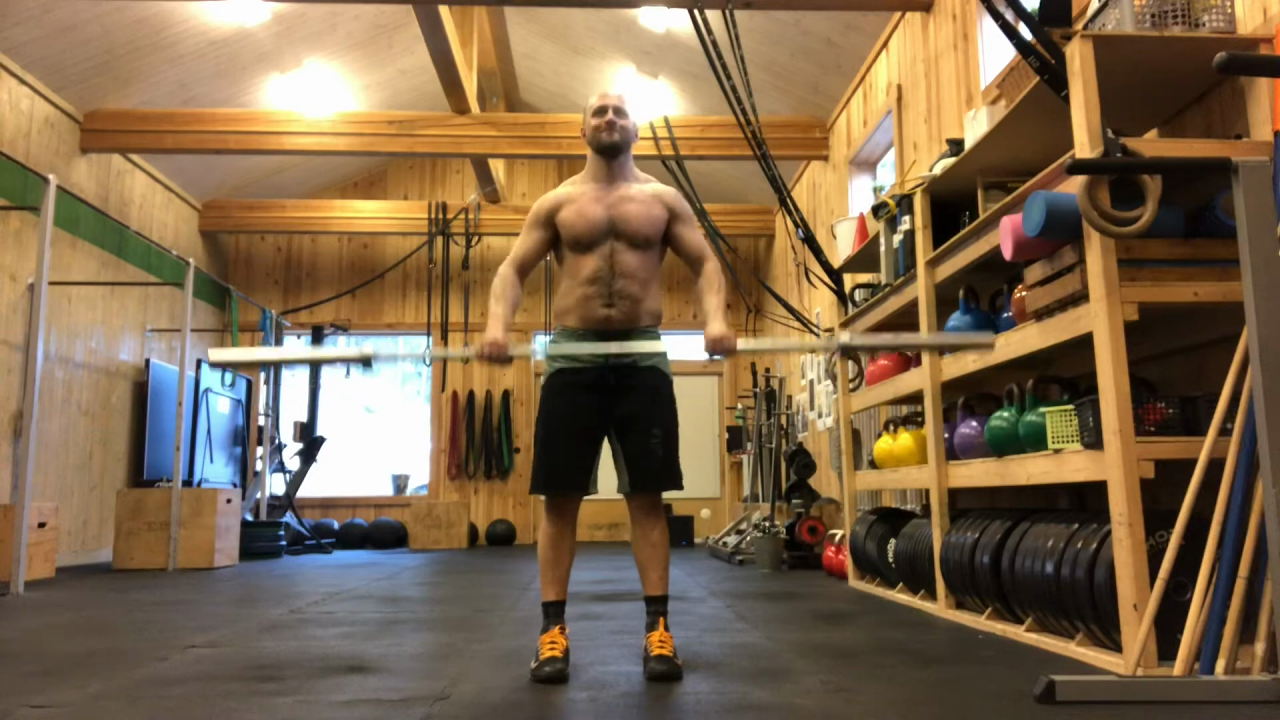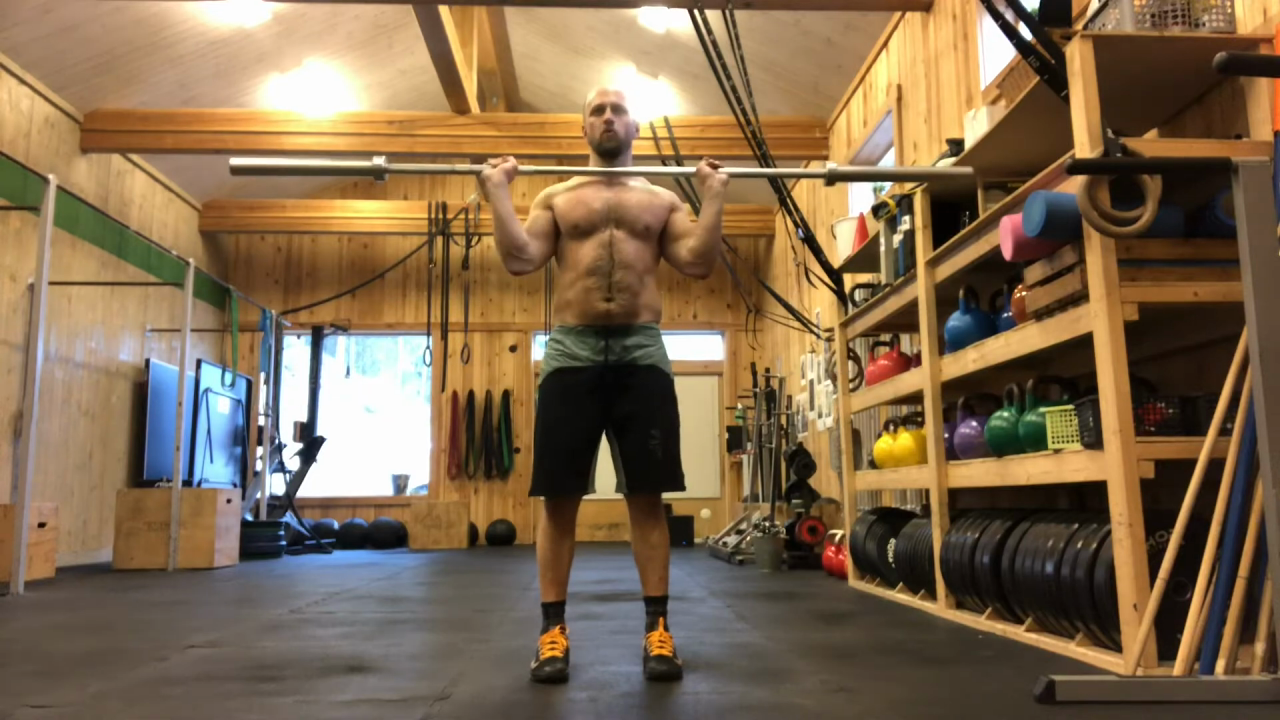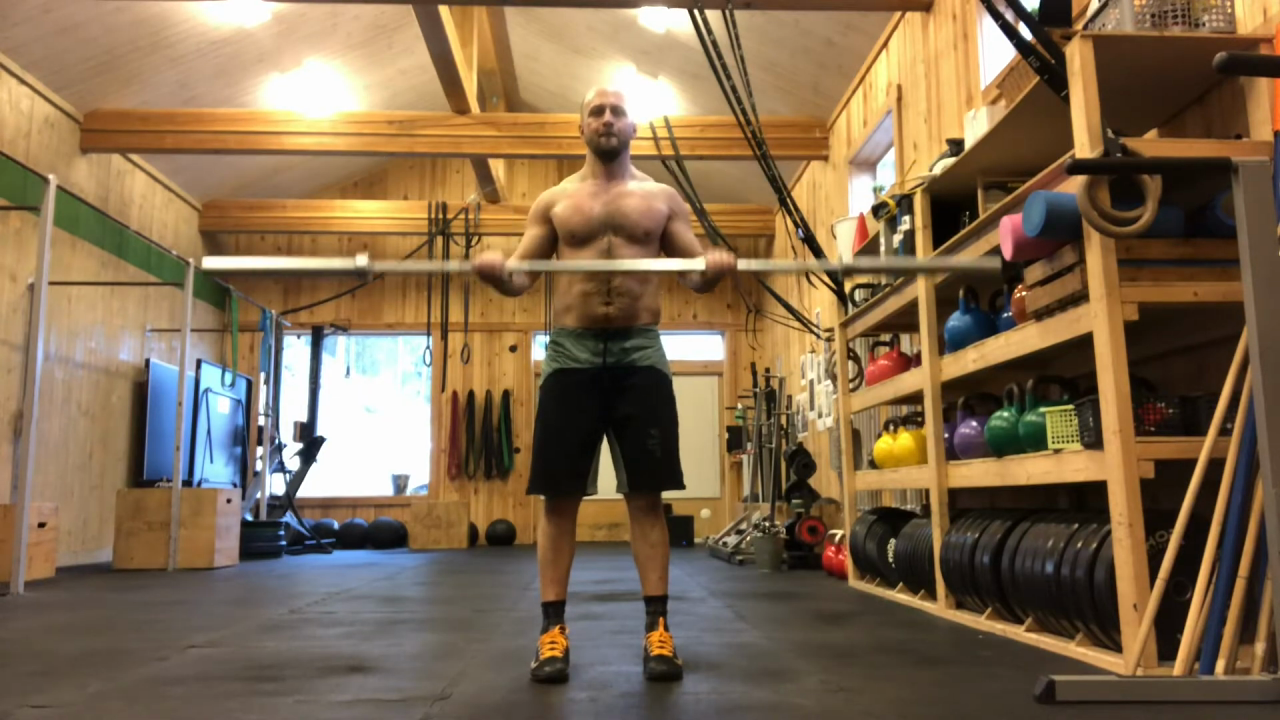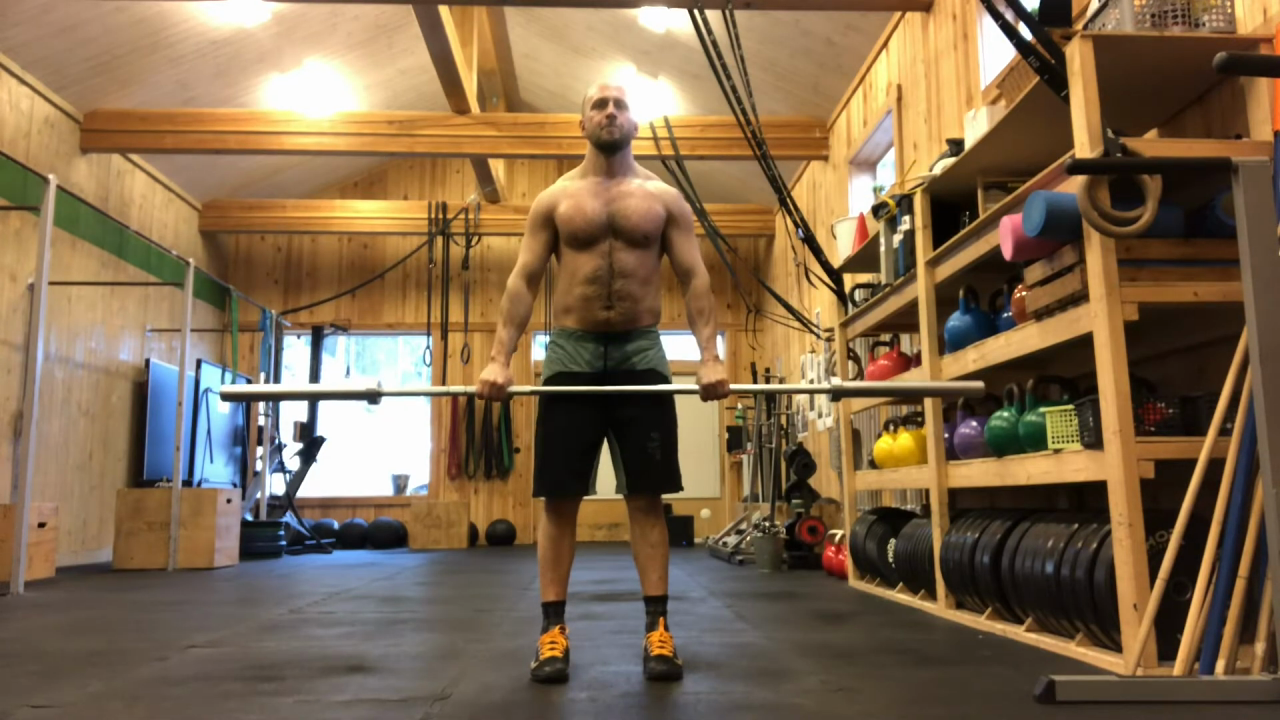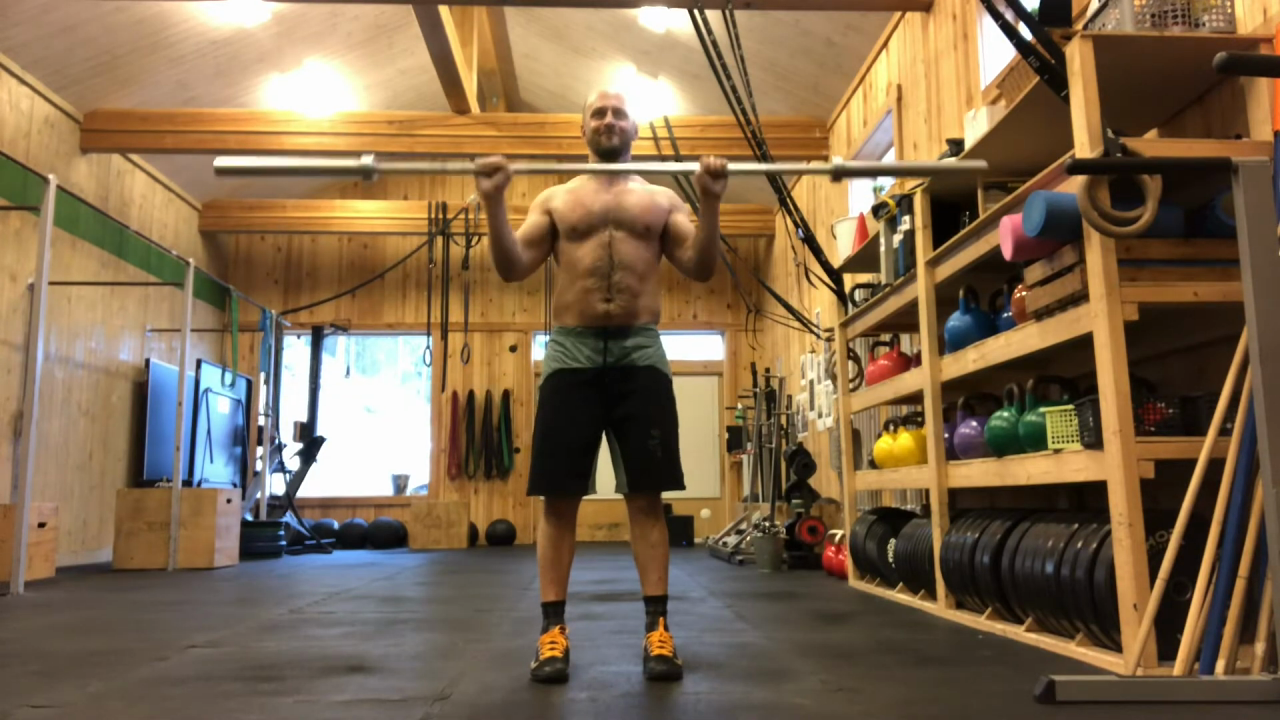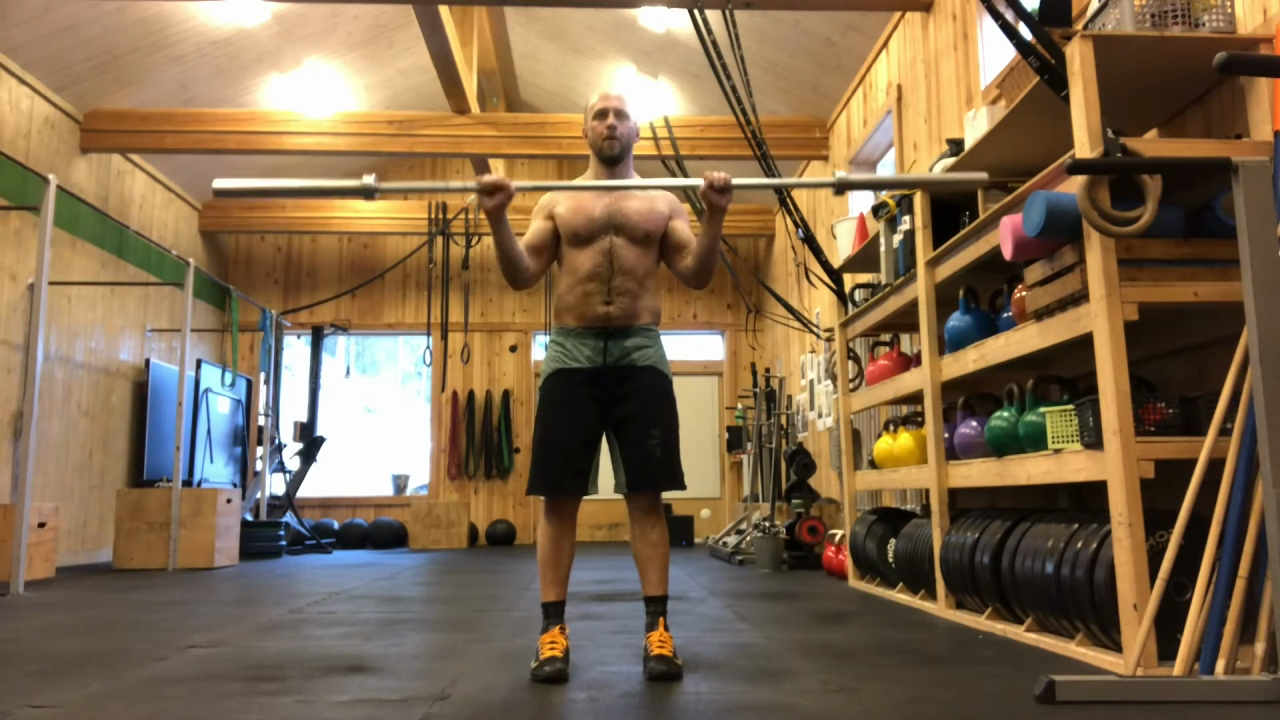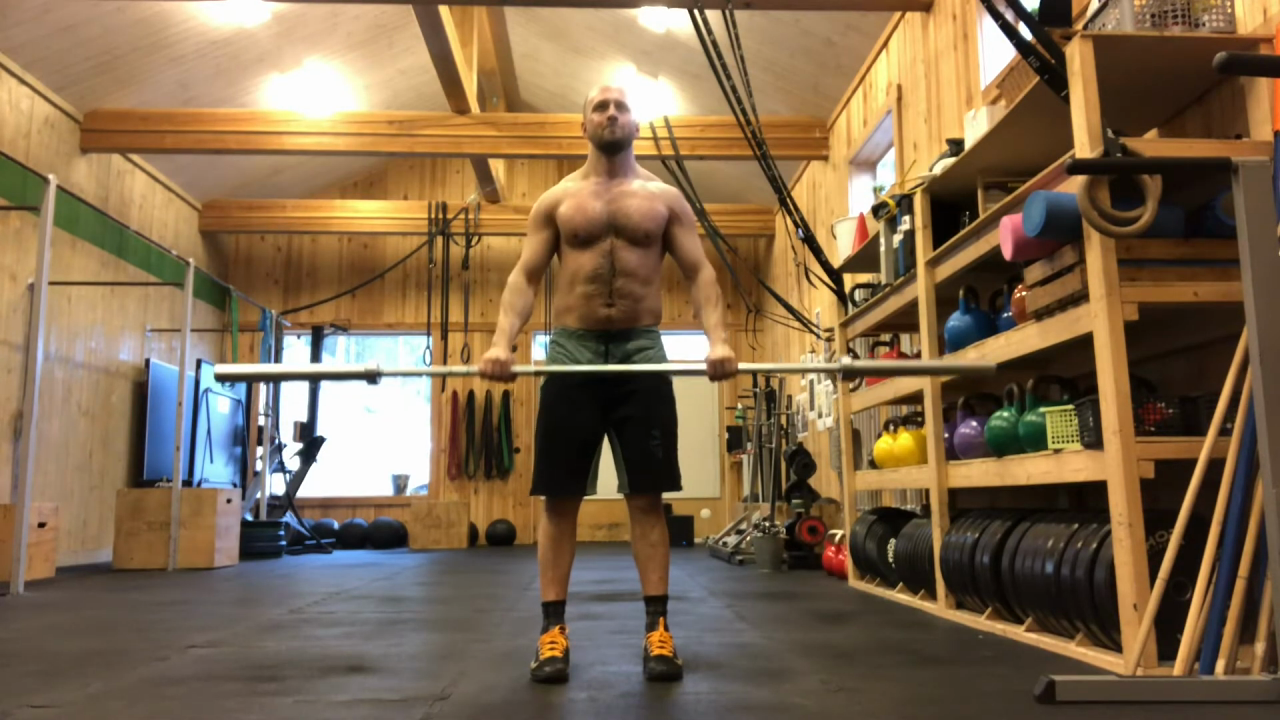
dt=0.7s
person 1, frame 1
left shoulder: (664, 199)
right shoulder: (556, 202)
left elbow: (706, 262)
right elbow: (512, 268)
left wrist: (717, 316)
right wrist: (497, 323)
left hip: (642, 356)
right hip: (572, 355)
left knee: (647, 494)
right knee: (560, 496)
left ankle: (657, 628)
right ankle: (553, 629)
person 1, frame 2
left shoulder: (663, 199)
right shoulder: (555, 197)
left elbow: (699, 262)
right elbow: (518, 260)
left wrist: (713, 194)
right wrist: (497, 191)
left hip: (641, 352)
right hip: (572, 352)
left knee: (647, 495)
right knee: (559, 496)
left ankle: (657, 628)
right ankle: (553, 629)
person 1, frame 3
left shoulder: (662, 197)
right shoulder: (554, 200)
left elbow: (693, 261)
right elbow: (523, 268)
left wrist: (714, 266)
right wrist: (497, 268)
left hip: (640, 354)
right hip: (570, 355)
left knee: (646, 494)
right knee: (559, 496)
left ankle: (657, 627)
right ankle: (553, 629)
person 1, frame 4
left shoulder: (665, 198)
right shoulder: (554, 199)
left elbow: (694, 279)
right elbow: (523, 280)
left wrist: (710, 357)
right wrist: (500, 357)
left hip: (641, 356)
right hip: (571, 356)
left knee: (646, 497)
right knee: (559, 498)
left ankle: (657, 629)
right ankle: (553, 630)
person 1, frame 5
left shoulder: (663, 198)
right shoulder: (555, 198)
left elbow: (701, 268)
right elbow: (512, 267)
left wrist: (711, 202)
right wrist: (494, 201)
left hip: (640, 353)
right hip: (572, 353)
left knee: (646, 495)
right knee: (559, 496)
left ankle: (657, 628)
right ankle: (553, 630)
person 1, frame 6
left shoulder: (665, 203)
right shoulder: (556, 202)
left elbow: (697, 275)
right elbow: (521, 276)
left wrist: (715, 214)
right wrist: (497, 216)
left hip: (640, 355)
right hip: (571, 354)
left knee: (647, 495)
right knee: (559, 496)
left ankle: (657, 628)
right ankle: (553, 629)
person 1, frame 7
left shoulder: (666, 198)
right shoulder: (555, 200)
left elbow: (698, 272)
right elbow: (525, 277)
left wrist: (717, 338)
right wrist: (502, 342)
left hip: (641, 354)
right hip: (571, 354)
left knee: (647, 496)
right knee: (560, 497)
left ankle: (657, 628)
right ankle: (553, 630)
